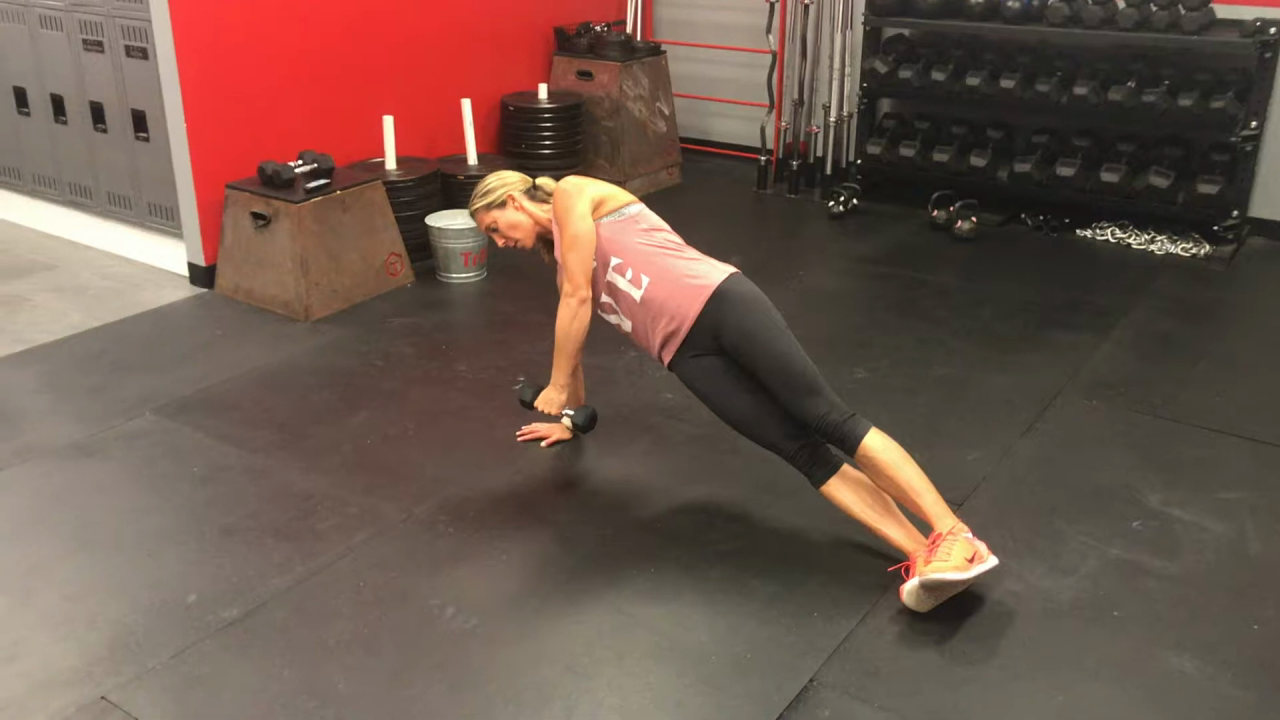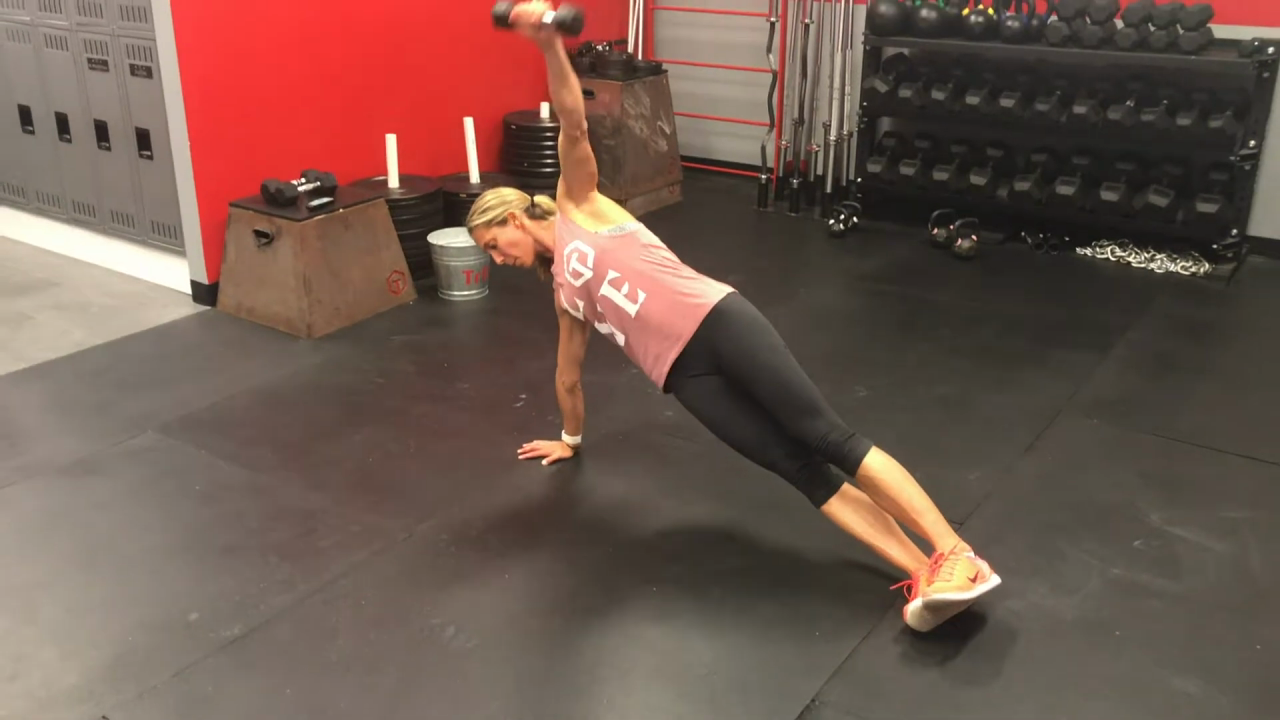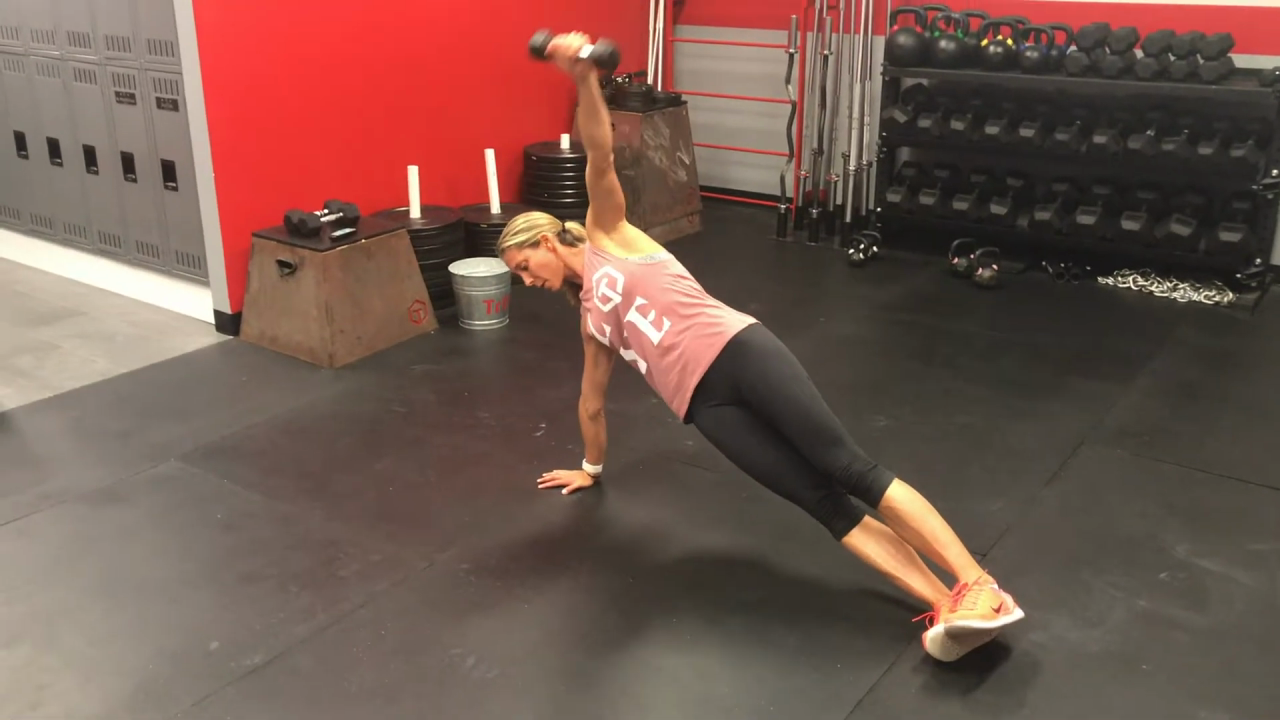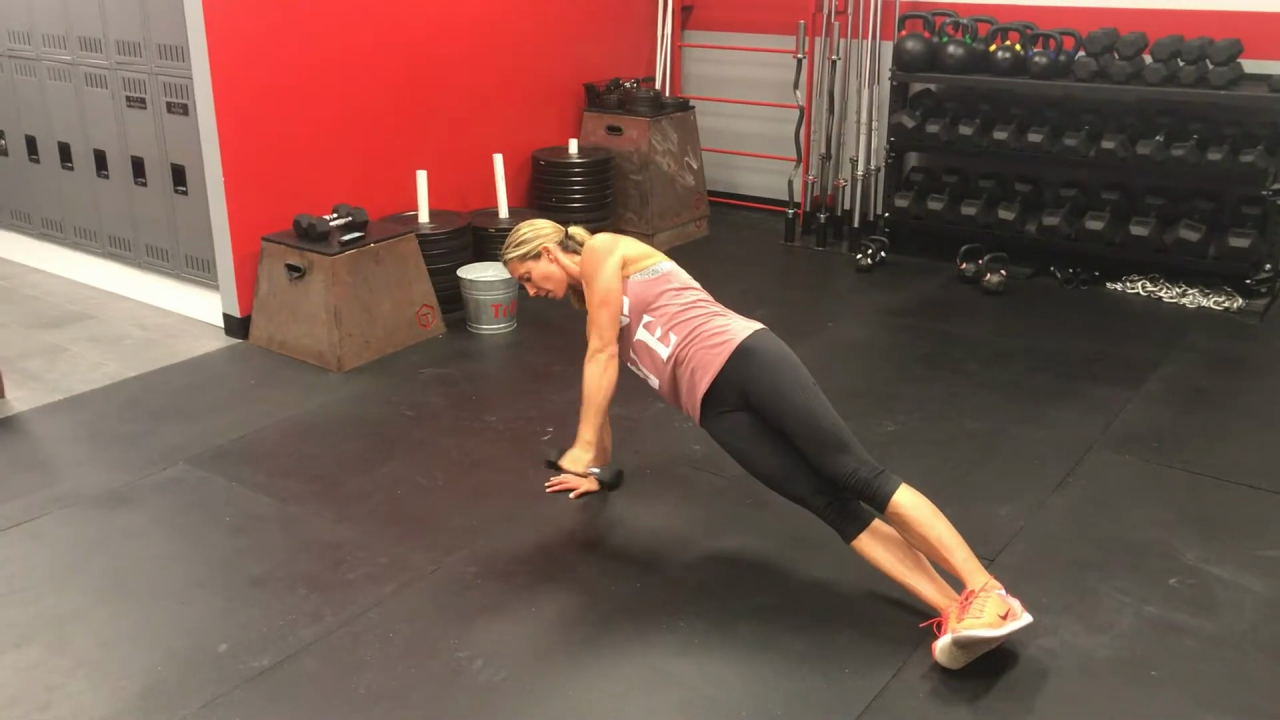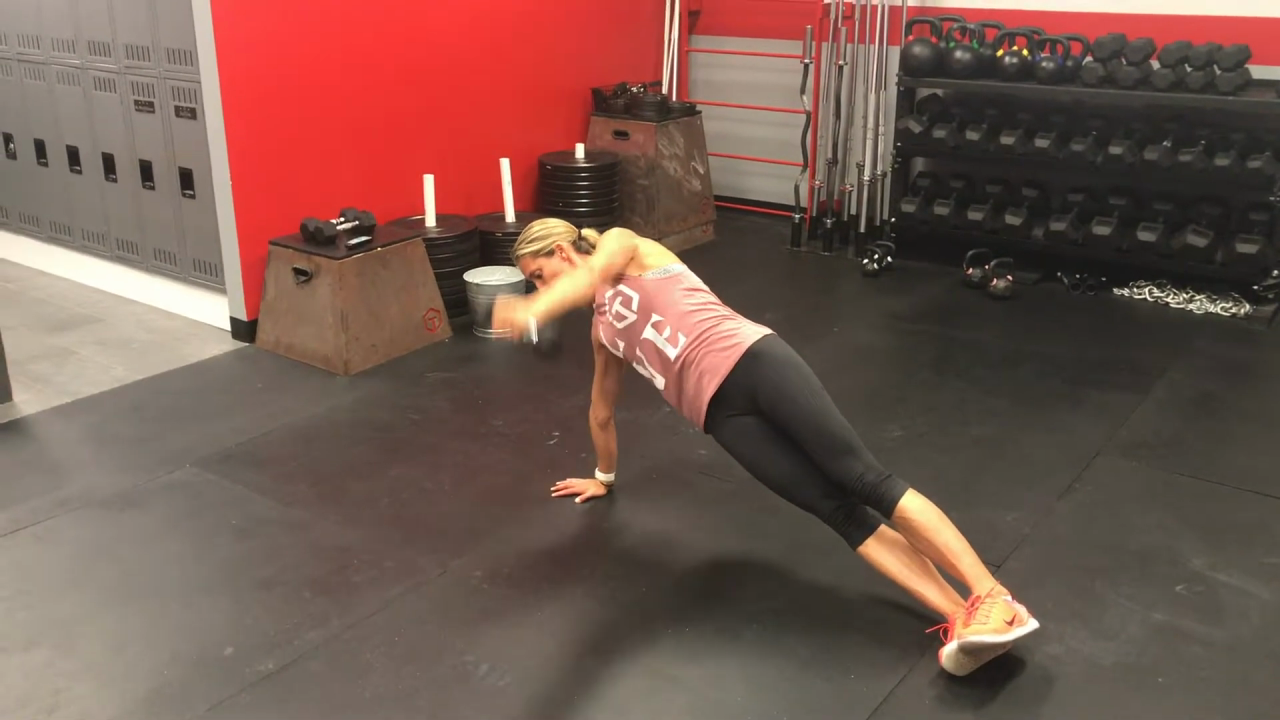
dt=1s
person 1, frame 1
left shoulder: (573, 194)
right shoulder: (562, 260)
left elbow: (578, 299)
right elbow: (572, 345)
left wrist: (556, 387)
right wrist: (570, 417)
left hip: (720, 302)
right hip: (686, 350)
left knee: (828, 418)
right knee: (802, 450)
left ankle: (954, 536)
right ankle: (922, 556)
person 1, frame 2
left shoulder: (577, 207)
right shoulder: (565, 290)
left elbow: (574, 122)
right elbow: (569, 373)
right wrist: (569, 439)
left hip: (716, 319)
right hip: (687, 373)
left knee: (830, 440)
right knee: (804, 471)
left ankle: (955, 556)
right ankle: (923, 576)
person 1, frame 3
left shoulder: (606, 236)
right shoulder: (591, 314)
left elbow: (600, 158)
right elbow: (593, 401)
left wrist: (584, 76)
right wrist: (591, 468)
left hip: (738, 350)
right hip: (706, 402)
left knee: (851, 471)
right knee: (824, 504)
left ankle: (977, 587)
right ankle: (944, 606)
person 1, frame 4
left shoulder: (604, 250)
right shoulder: (593, 314)
left elbow: (602, 357)
right elbow: (598, 396)
left wrist: (582, 447)
right wrist: (598, 468)
left hip: (745, 355)
right hip: (715, 404)
left knee: (858, 476)
right knee: (832, 505)
left ankle: (987, 593)
right ankle: (954, 612)
person 1, frame 5
left shoulder: (624, 248)
right shoulder: (603, 327)
left elbow: (586, 278)
right elbow: (602, 410)
left wrist: (531, 310)
right wrist: (604, 477)
left hip: (753, 359)
right hip: (722, 408)
left knee: (867, 481)
right knee: (840, 511)
left ankle: (993, 599)
right ankle: (960, 618)
